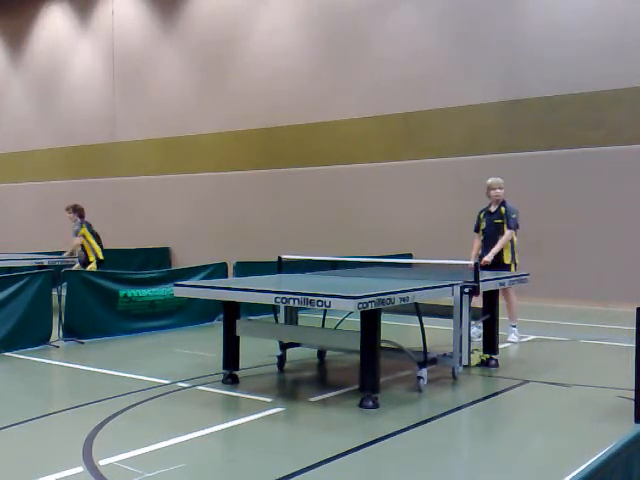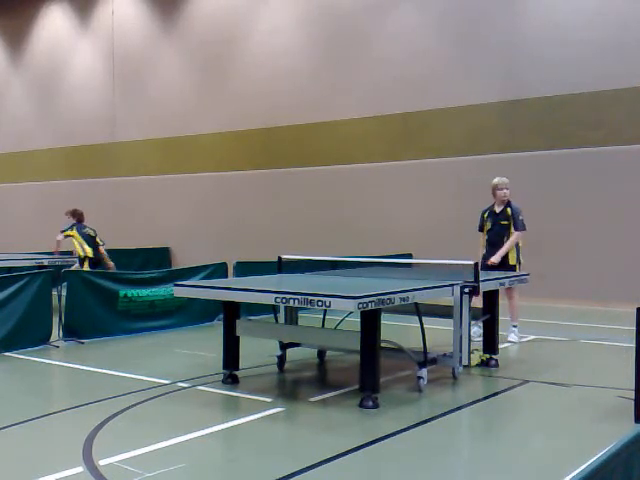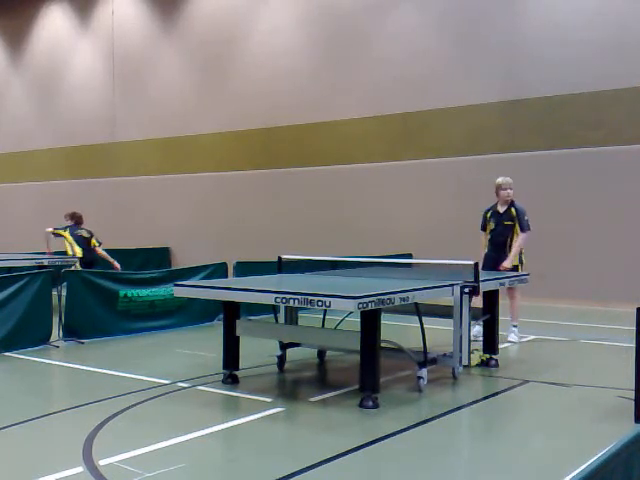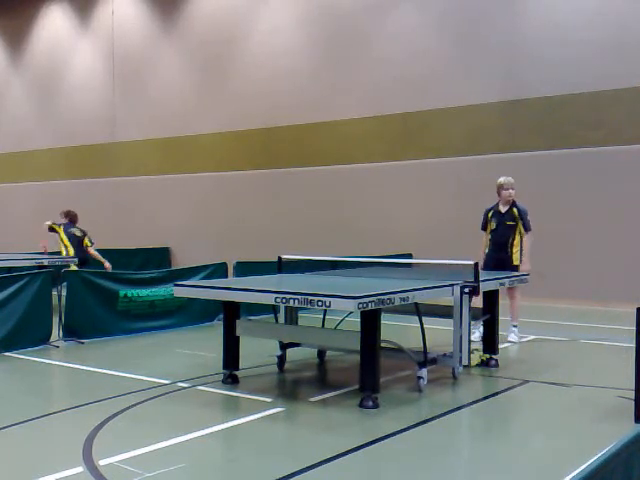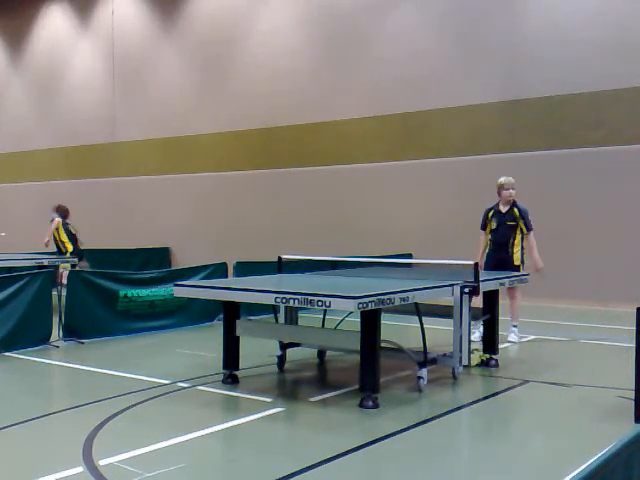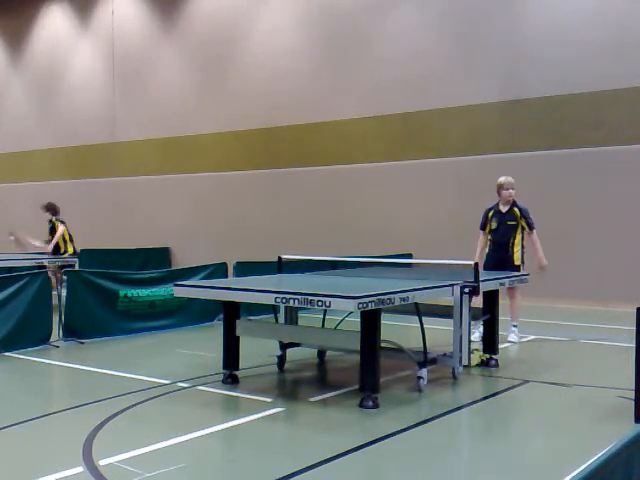
dt=0.1s
person 1, frame 1
left shoulder: (509, 210)
right shoulder: (482, 213)
left elbow: (509, 234)
right elbow: (478, 237)
left wrist: (492, 253)
right wrist: (473, 258)
left hip: (504, 259)
right hip: (485, 259)
left knee: (507, 291)
left ankle: (513, 328)
right ankle: (479, 326)
person 1, frame 2
left shoulder: (514, 211)
right shoulder: (486, 213)
left elbow: (517, 235)
left wrist: (499, 255)
right wrist: (482, 257)
left hip: (509, 259)
right hip: (489, 258)
left knee: (510, 291)
left ankle: (514, 328)
right ankle: (479, 326)
person 1, frame 3
left shoulder: (518, 211)
right shoulder: (489, 212)
left elbow: (523, 236)
left wrist: (510, 258)
right wrist: (485, 256)
left hip: (511, 259)
right hip: (492, 258)
left knee: (512, 291)
left ankle: (514, 328)
right ankle: (481, 325)
person 1, frame 4
left shoulder: (520, 211)
right shoulder: (490, 212)
left elbow: (526, 236)
left wrist: (525, 261)
right wrist: (483, 256)
left hip: (512, 258)
right hip: (492, 258)
left knee: (512, 291)
left ankle: (514, 329)
right ankle: (482, 326)
person 1, frame 5
left shoulder: (520, 211)
right shoulder: (490, 212)
left elbow: (529, 235)
right elbow: (485, 235)
left wrist: (536, 259)
right wrist: (480, 257)
left hip: (513, 258)
right hip: (492, 258)
left knee: (513, 291)
left ankle: (514, 328)
right ankle: (481, 326)
person 1, frame 6
left shoulder: (520, 211)
right shoulder: (490, 212)
left elbow: (532, 233)
right elbow: (484, 235)
left wrist: (541, 257)
right wrist: (477, 257)
left hip: (513, 258)
right hip: (492, 258)
left knee: (512, 291)
left ankle: (514, 328)
right ankle: (481, 326)
